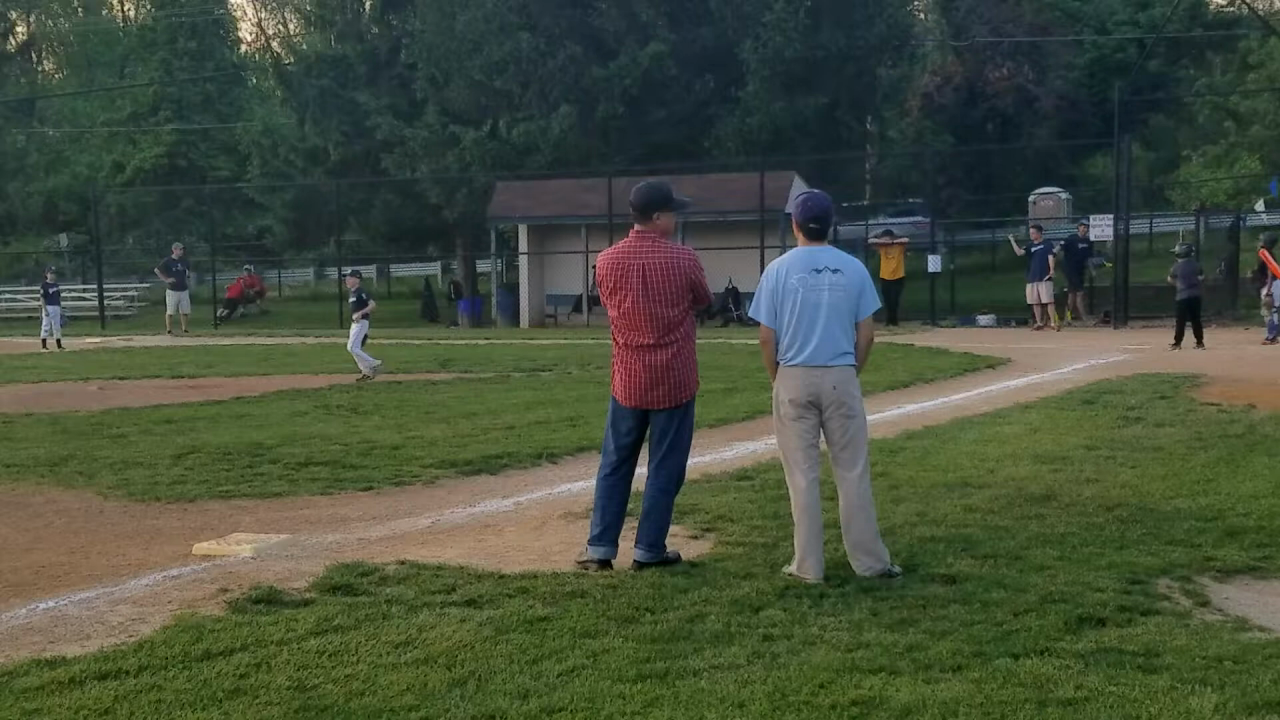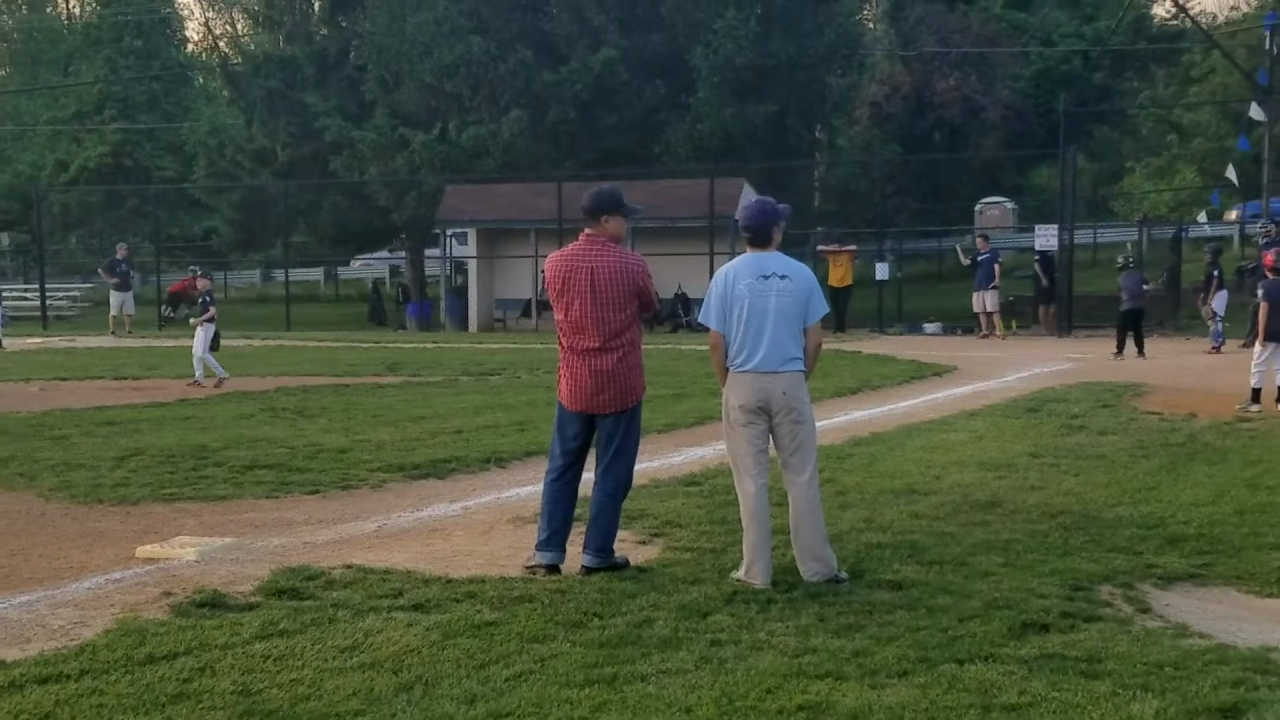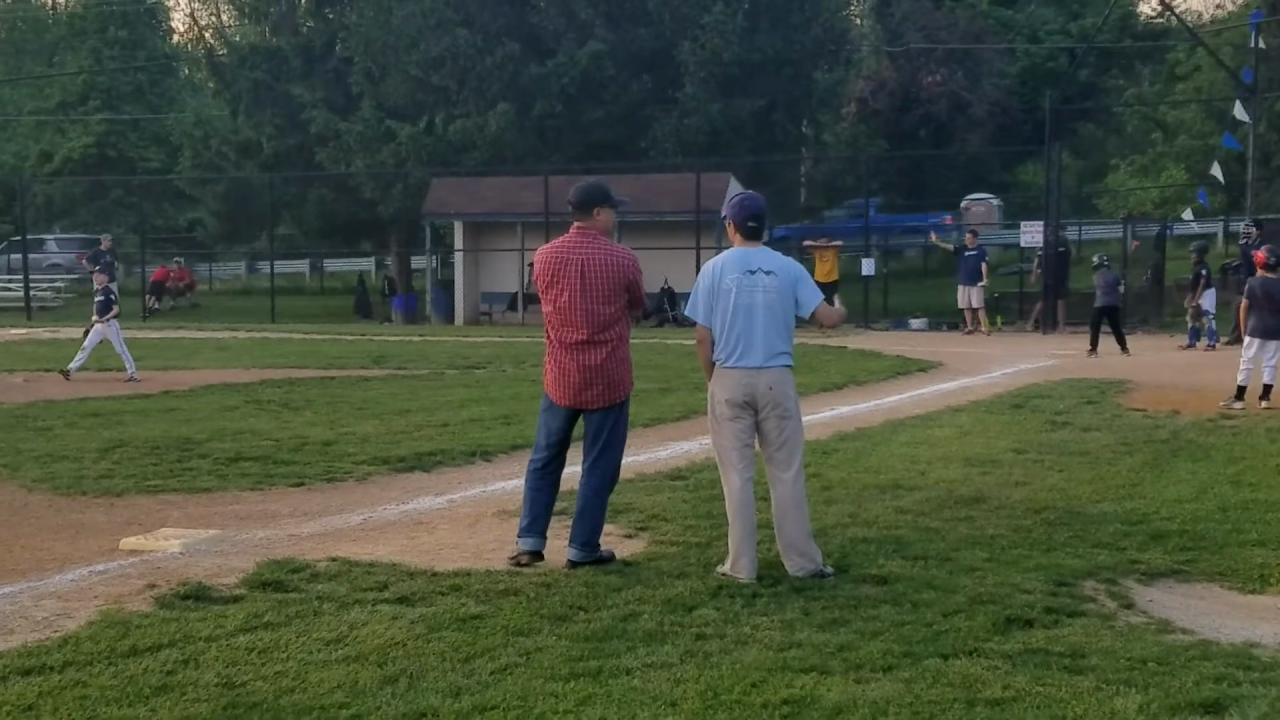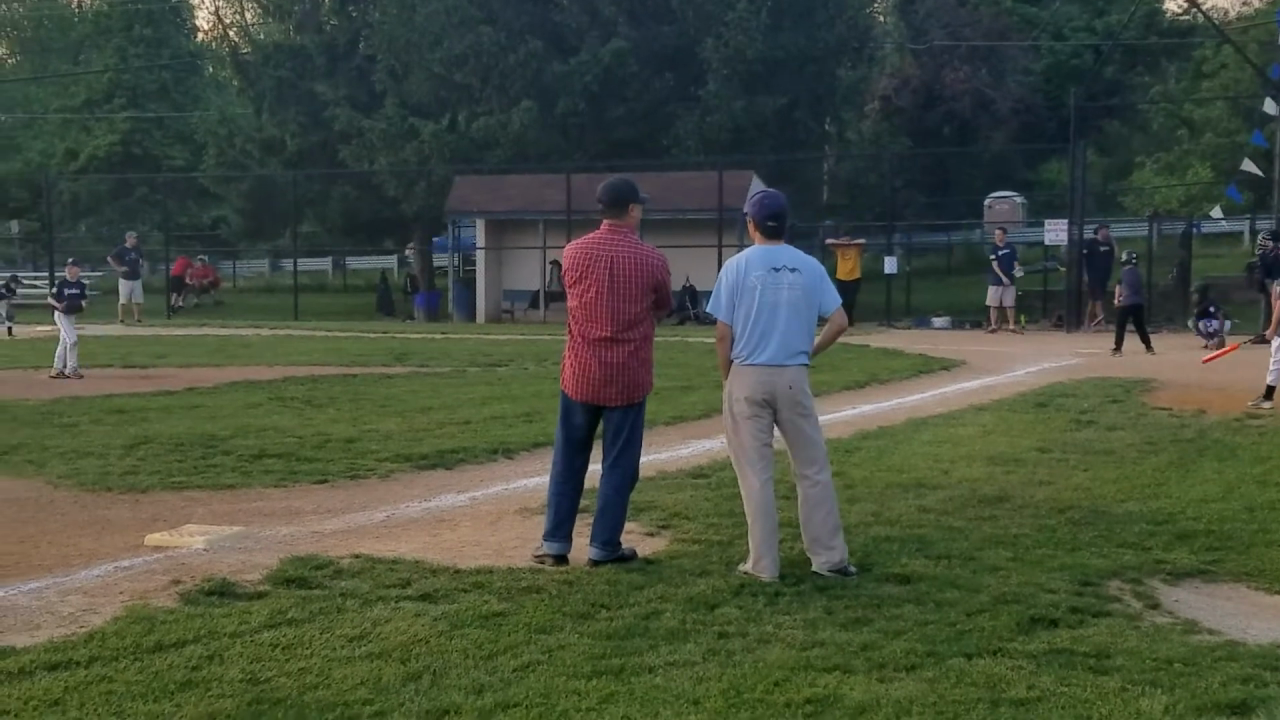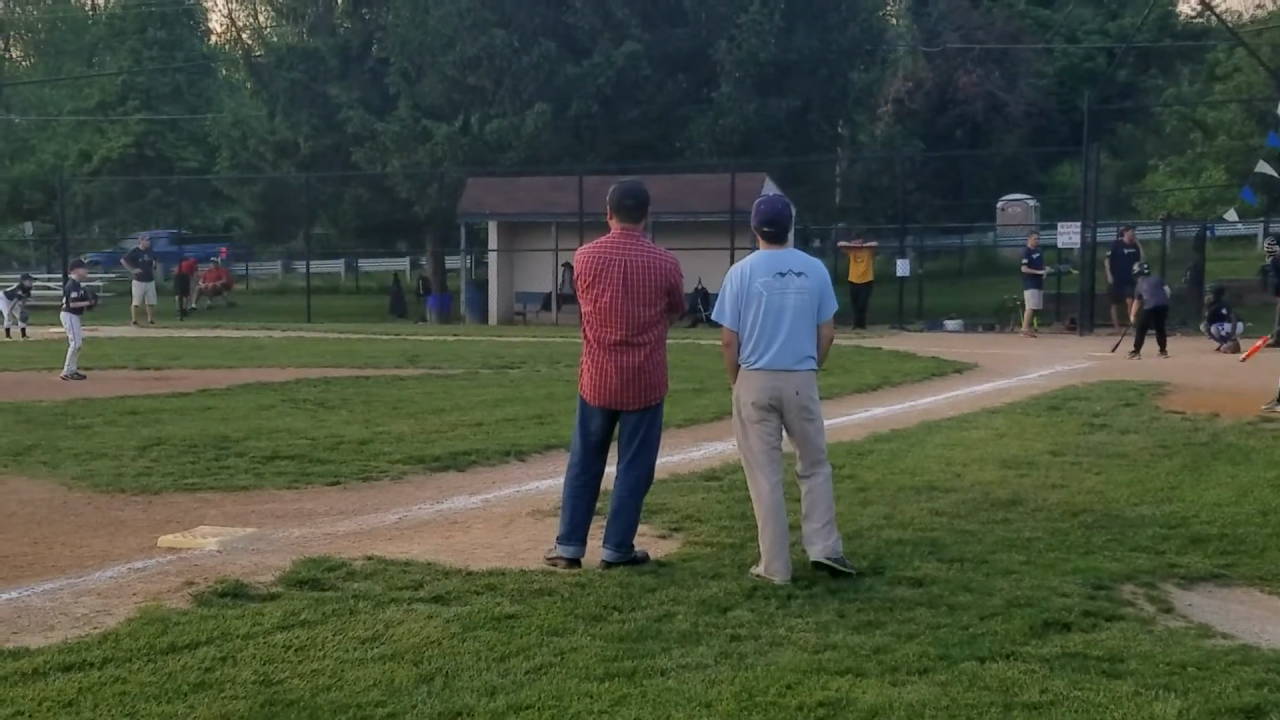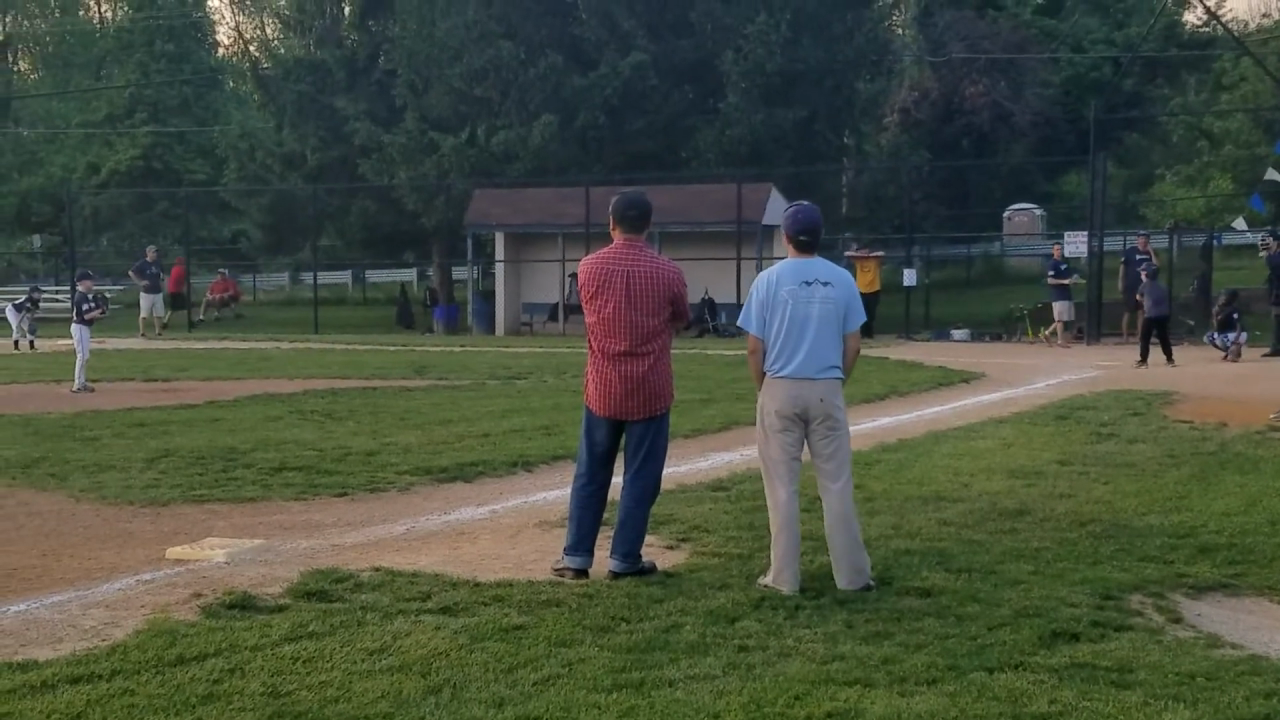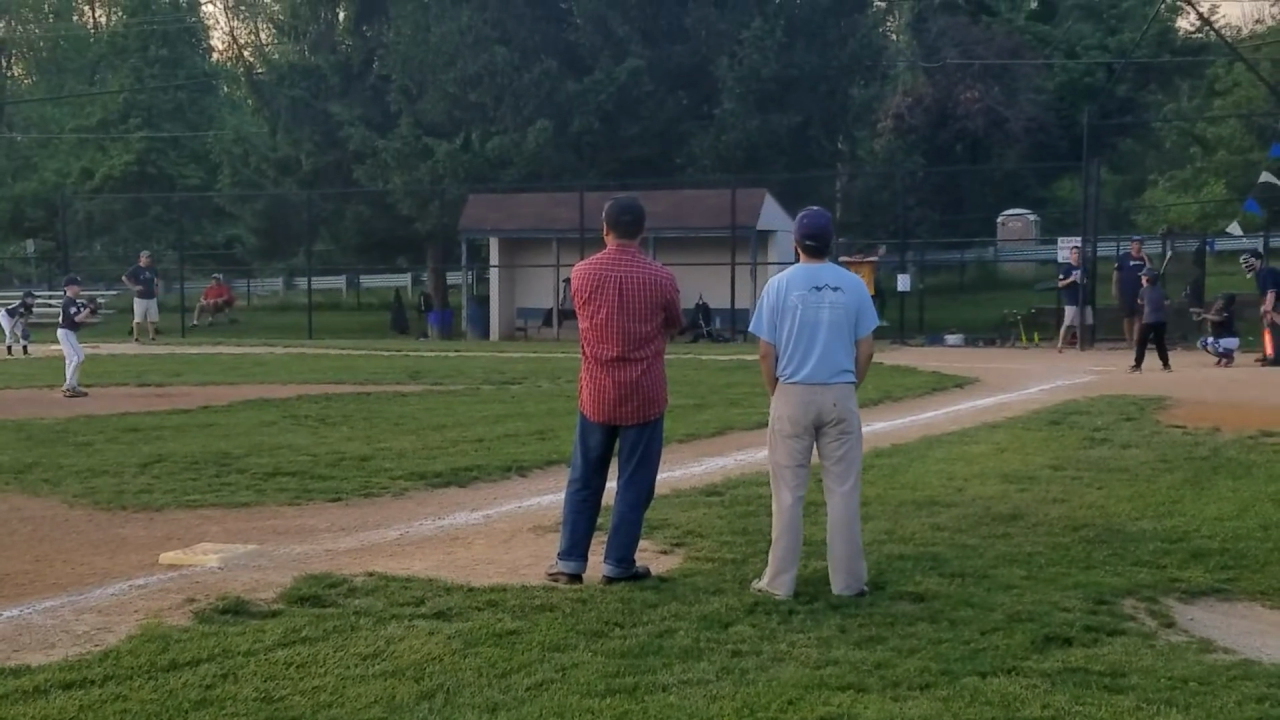
dt=0.7s
person 1, frame 1
left shoulder: (779, 269)
right shoulder: (853, 268)
left elbow: (767, 337)
right elbow: (866, 334)
left wrist: (778, 380)
right wrist: (852, 374)
left hip: (794, 380)
right hip: (840, 378)
left knee: (803, 475)
right knee: (853, 473)
left ankle: (808, 565)
right ankle: (870, 561)
person 1, frame 2
left shoulder: (728, 275)
right shoulder: (801, 274)
left elbow: (717, 342)
right elbow: (814, 339)
left wrist: (727, 385)
left hip: (743, 385)
right hip: (790, 384)
left knee: (751, 480)
right knee: (802, 478)
left ankle: (756, 570)
right ankle: (817, 566)
person 1, frame 3
left shoulder: (716, 269)
right shoulder: (790, 268)
left elbow: (703, 337)
right elbow: (828, 317)
left wrist: (713, 379)
right wrist: (838, 310)
left hip: (728, 381)
right hip: (776, 380)
left knee: (736, 476)
right knee: (786, 473)
left ankle: (741, 564)
right ankle: (802, 561)
person 1, frame 4
left shoulder: (737, 266)
right shoulder: (809, 266)
left elbow: (724, 334)
right elbow: (839, 321)
left wrist: (727, 378)
right wrist: (808, 352)
left hip: (748, 379)
right hip: (794, 378)
left knee: (756, 474)
right knee: (813, 469)
left ankle: (764, 564)
right ankle: (829, 556)
person 1, frame 5
left shoulder: (742, 271)
right shoulder: (814, 269)
left elbow: (729, 340)
right elbow: (827, 333)
left wrist: (736, 381)
left hip: (756, 383)
right hip: (801, 381)
left knee: (766, 476)
right knee: (816, 465)
left ankle: (775, 566)
right ankle: (823, 546)
person 1, frame 6
left shoulder: (769, 279)
right shoulder: (842, 279)
left elbow: (755, 347)
right elbow: (853, 345)
left wrist: (763, 388)
left hip: (780, 391)
right hip: (827, 392)
left knee: (783, 487)
right knee: (837, 485)
left ankle: (784, 576)
right ankle: (852, 574)
person 1, frame 7
left shoulder: (780, 284)
right shoulder: (854, 285)
left elbow: (766, 352)
right elbow: (866, 350)
left wrist: (776, 394)
left hip: (793, 397)
right hip: (840, 397)
left knee: (788, 492)
right knee: (843, 491)
left ankle: (779, 581)
right ankle: (847, 580)
person 2, frame 1
left shoulder: (607, 261)
right shoulder: (683, 259)
right elbow: (703, 302)
left hip: (628, 379)
right hip: (674, 379)
left knee: (614, 464)
right knee: (665, 468)
left ankle: (600, 548)
right ankle: (649, 550)
person 2, frame 2
left shoulder: (555, 263)
right shoulder: (632, 265)
right elbow: (649, 310)
left hip: (574, 383)
right hip: (620, 383)
left knee: (561, 469)
right knee: (612, 473)
left ankle: (548, 553)
right ankle: (596, 555)
person 2, frame 3
left shoulder: (544, 256)
right shoulder: (623, 259)
right elbow: (638, 307)
left hip: (561, 375)
right hip: (608, 377)
left knee: (544, 460)
right knee: (600, 466)
left ankle: (529, 542)
right ankle: (583, 549)
person 2, frame 4
left shoulder: (573, 252)
right shoulder: (653, 260)
right elbow: (663, 310)
left hip: (580, 373)
right hip: (627, 376)
left knee: (568, 460)
right knee: (619, 464)
left ankle: (554, 544)
right ankle: (603, 547)
person 2, frame 5
left shoulder: (585, 257)
right shoulder: (665, 263)
right elbow: (677, 312)
left hip: (597, 377)
right hip: (644, 380)
left knee: (584, 464)
right knee: (634, 467)
left ankle: (568, 546)
right ankle: (616, 549)
person 2, frame 6
left shoulder: (588, 268)
right shoulder: (668, 272)
right elbow: (681, 321)
left hip: (602, 388)
right hip: (649, 390)
left knee: (590, 475)
right knee: (641, 478)
left ankle: (576, 557)
right ankle: (624, 560)
person 2, frame 7
left shoulder: (581, 273)
right shoulder: (661, 277)
right elbow: (674, 326)
left hip: (596, 393)
right hip: (643, 394)
left knee: (584, 480)
right knee: (635, 484)
left ankle: (570, 562)
right ankle: (618, 565)
